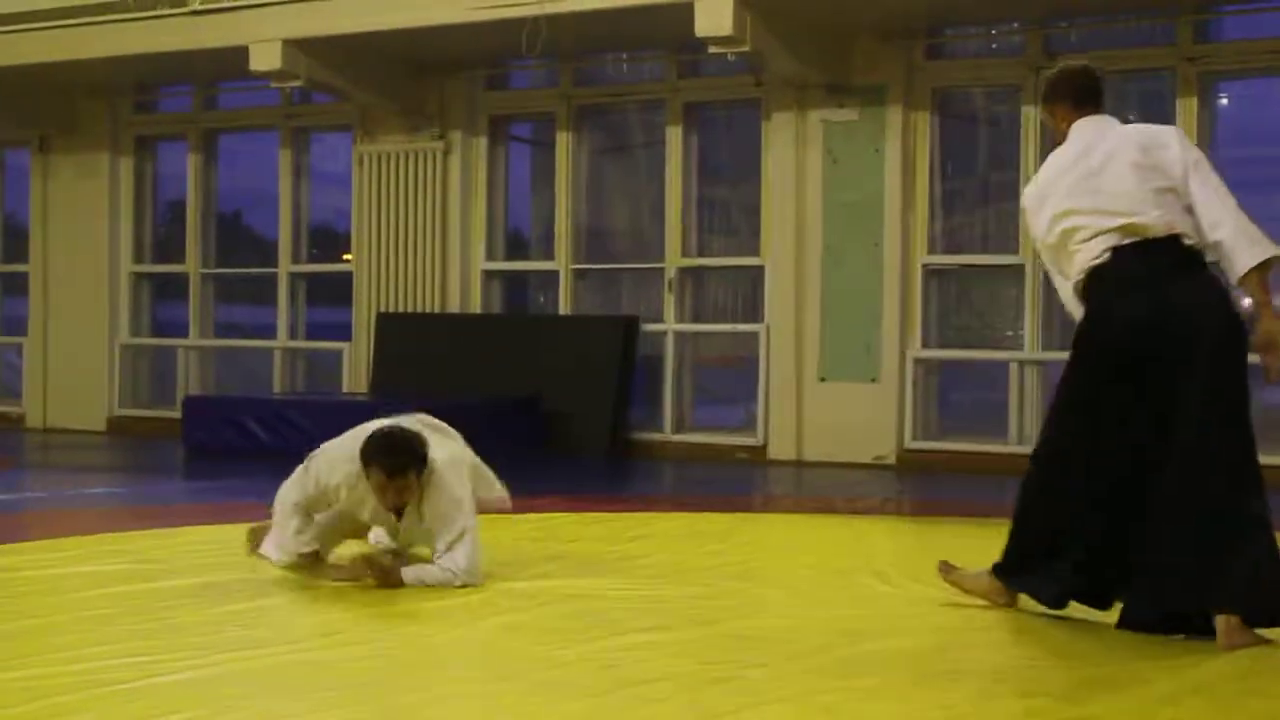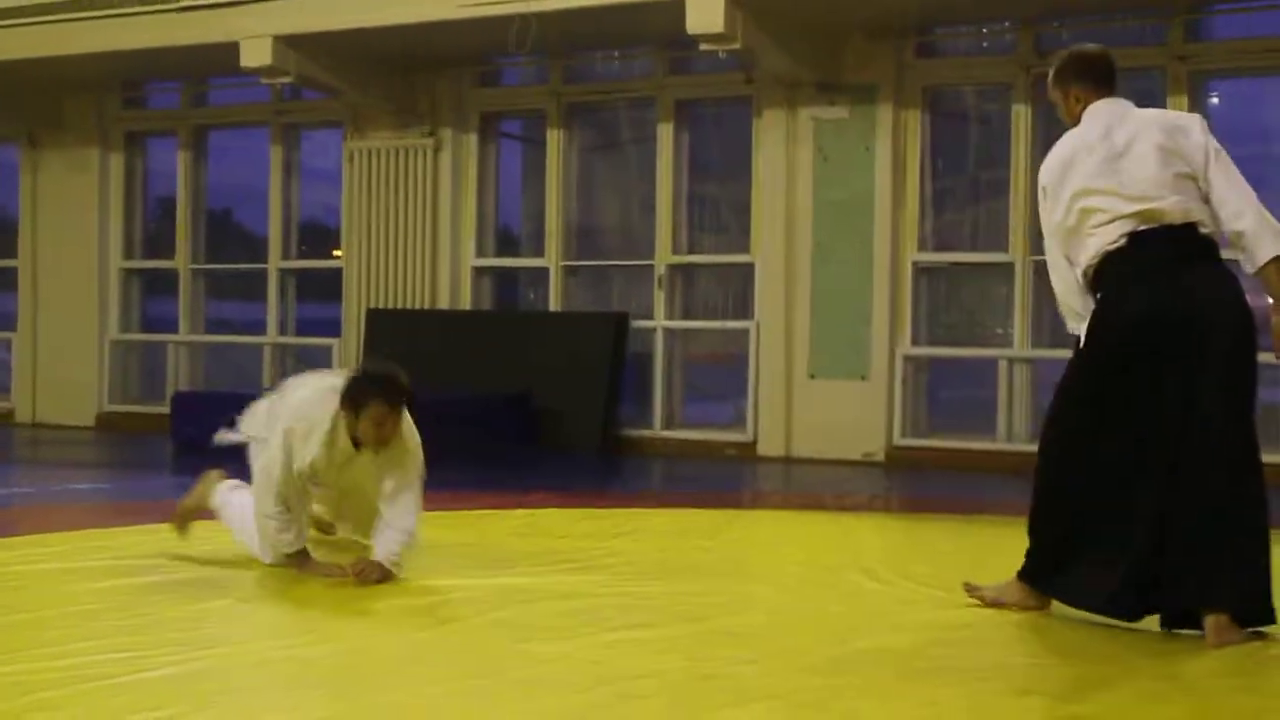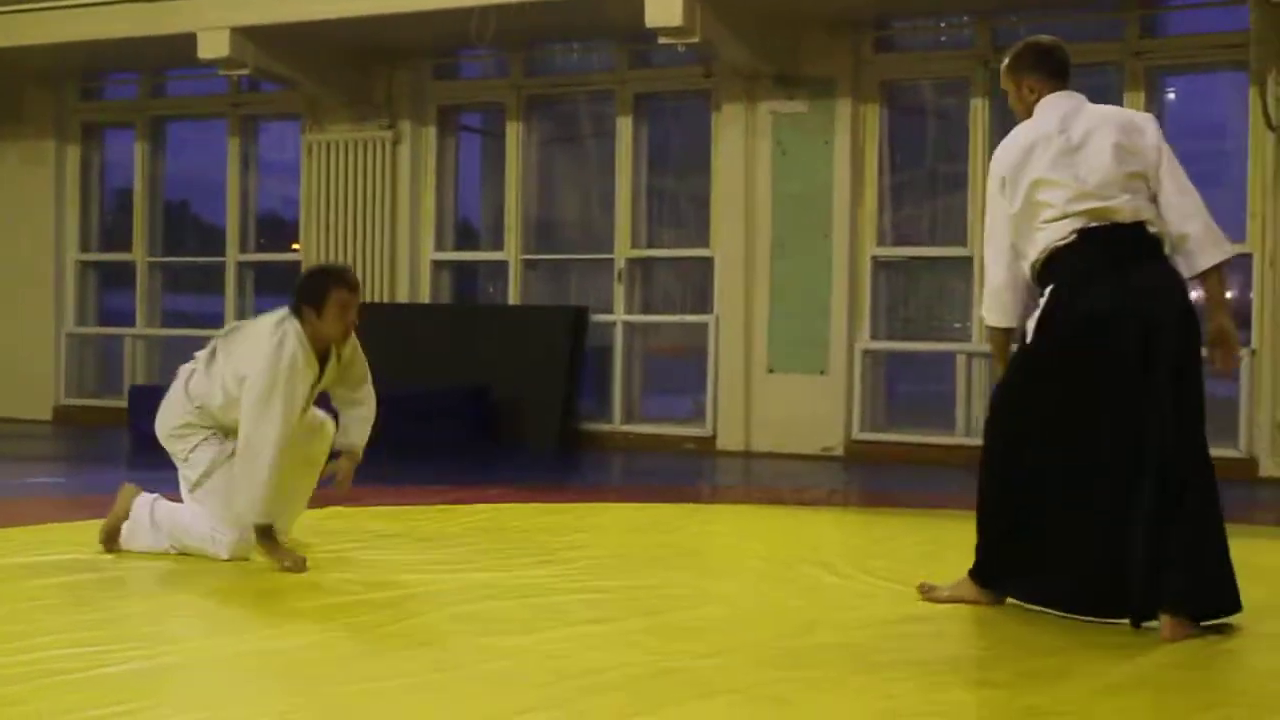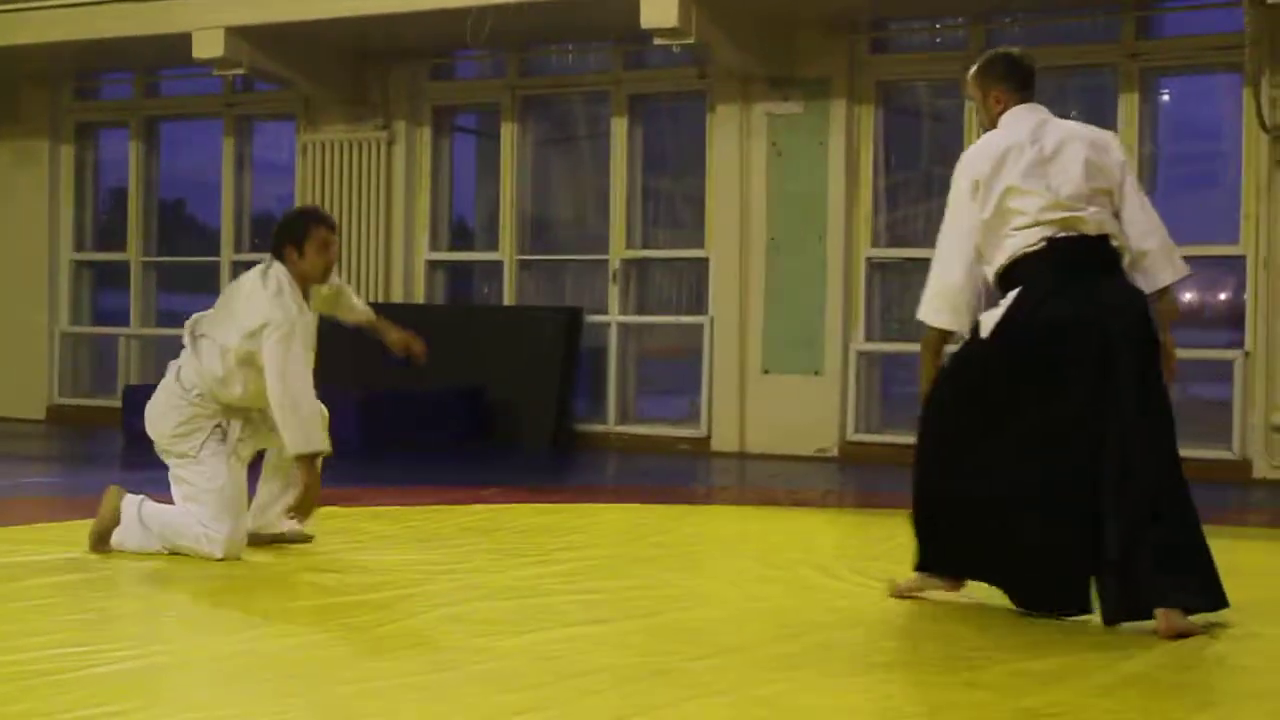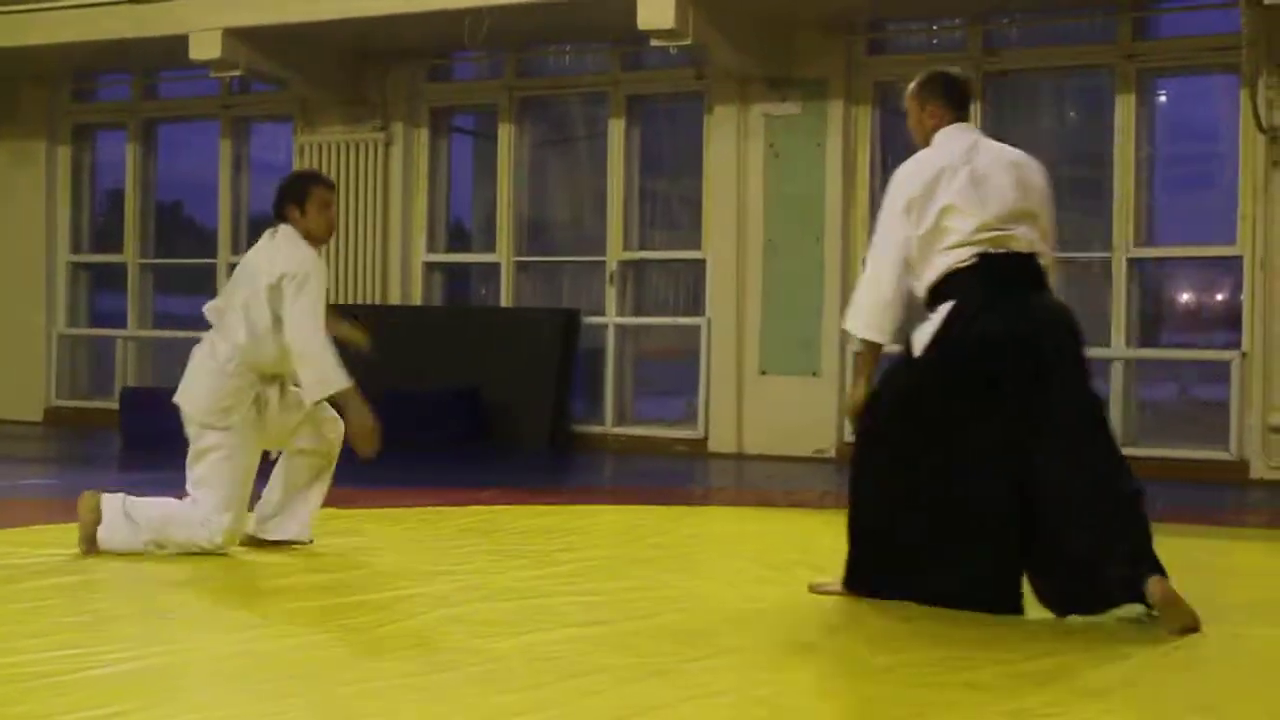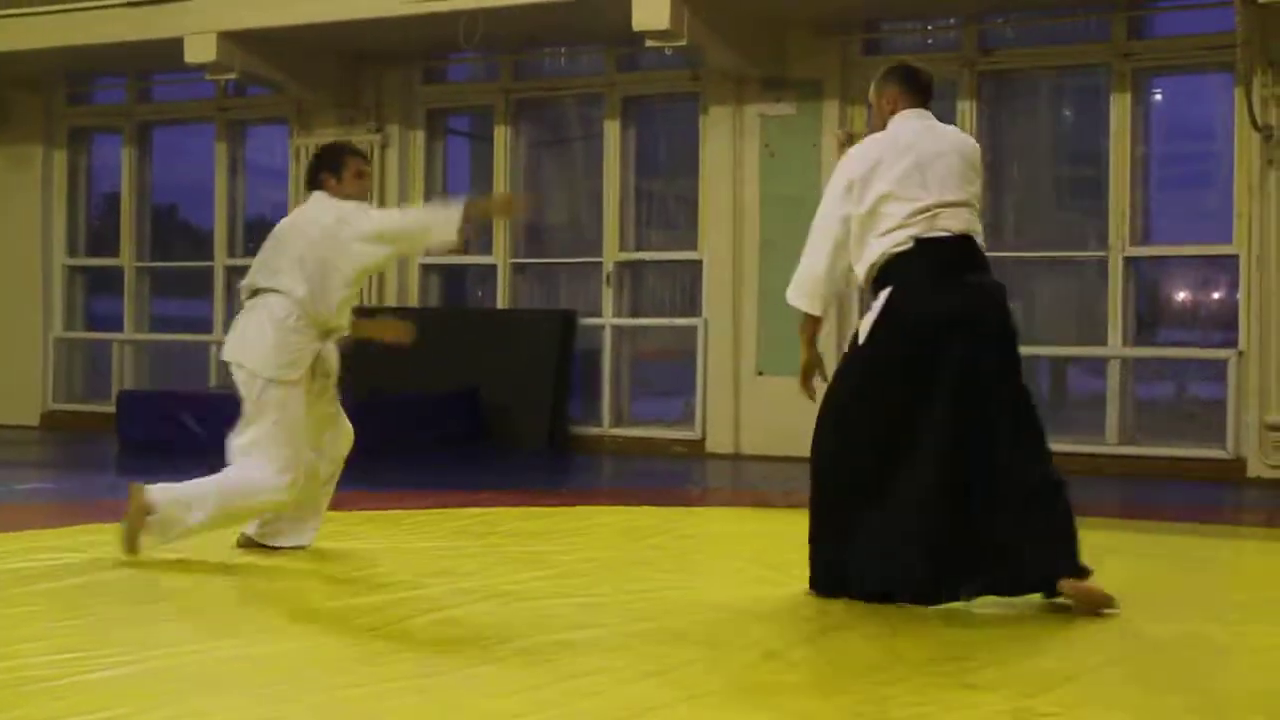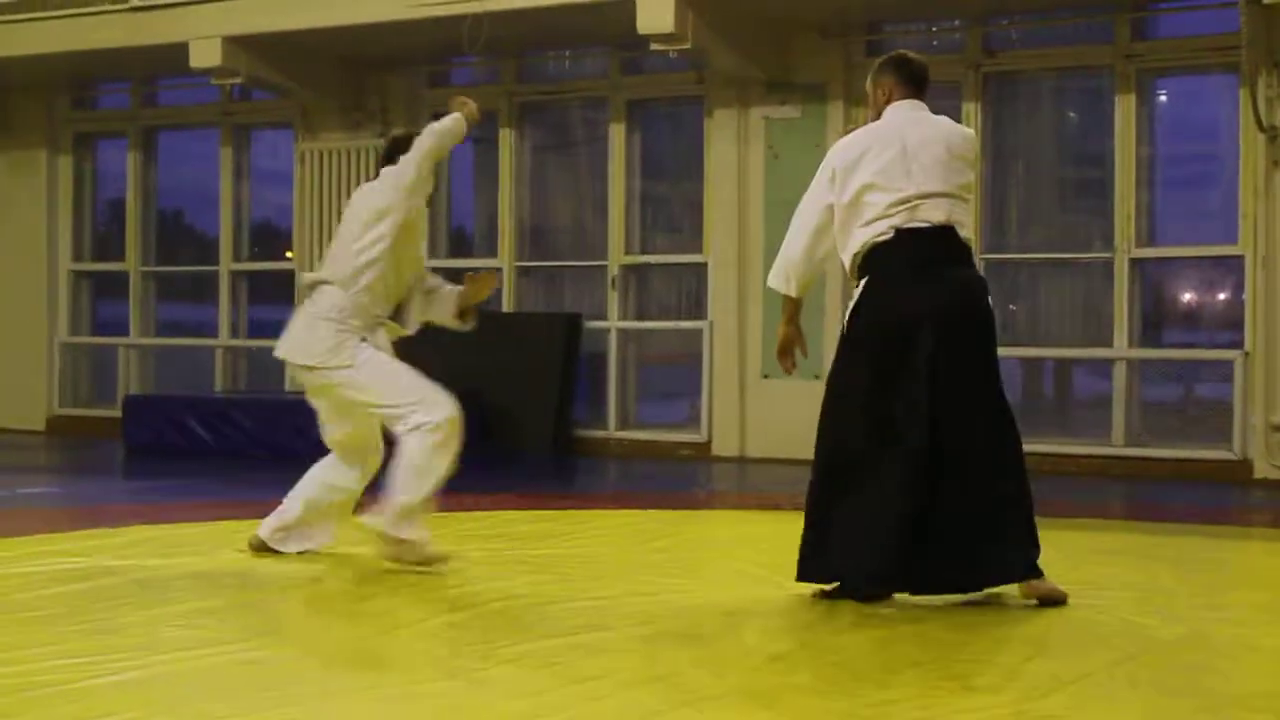
dt=0.2s
person 1, frame 1
left shoulder: (1046, 183)
right shoulder: (1164, 141)
right elbow: (1226, 226)
left wrist: (1098, 327)
left hip: (1117, 309)
right hip: (1194, 298)
left knee: (1075, 449)
right knee: (1212, 454)
left ankle: (1013, 577)
right ankle: (1230, 612)
person 1, frame 2
left shoulder: (1060, 161)
right shoulder: (1184, 128)
left elbow: (1067, 274)
left wrist: (1095, 330)
left hip: (1129, 298)
right hip: (1207, 290)
left knee: (1080, 442)
right knee: (1215, 448)
left ankle: (1038, 582)
right ankle: (1219, 609)
person 1, frame 3
left shoulder: (1014, 149)
right shoulder: (1135, 126)
left elbow: (1003, 260)
right elbow: (1189, 220)
left wrist: (1002, 351)
right wrist: (1217, 312)
left hip: (1079, 296)
right hip: (1153, 288)
left knee: (1022, 434)
right knee: (1164, 443)
left ankle: (991, 578)
right ankle: (1172, 604)
person 1, frame 4
left shoulder: (983, 156)
right shoulder: (1098, 143)
left elbow: (956, 258)
right elbow: (1146, 240)
left wrist: (931, 351)
right wrist: (1164, 328)
left hip: (1039, 304)
right hip: (1113, 299)
left knee: (954, 418)
right knee: (1133, 447)
left ankle: (943, 564)
right ankle: (1165, 599)
person 1, frame 5
left shoulder: (917, 173)
right shoulder: (1024, 165)
left elbow: (885, 268)
left wrist: (862, 373)
left hip: (968, 318)
right hip: (1037, 311)
left knee: (889, 435)
right knee: (1076, 449)
left ankle: (869, 575)
right ankle: (1144, 579)
person 1, frame 6
left shoulder: (864, 156)
right shoulder: (965, 149)
left elbow: (825, 248)
left wrist: (808, 343)
left hip: (908, 300)
right hip: (974, 291)
left knee: (854, 432)
right knee: (1004, 432)
left ankle: (848, 572)
right ankle: (1062, 571)
person 1, frame 7
left shoulder: (852, 148)
right shoulder: (961, 140)
left elbow: (807, 232)
left wrist: (789, 318)
left hip: (890, 289)
right hip: (955, 284)
left knee: (863, 430)
right knee: (978, 427)
left ankle: (862, 571)
right ankle: (1018, 568)
person 2, frame 1
left shoulder: (446, 491)
right shoulder: (345, 458)
left elbow: (463, 570)
right elbow: (292, 501)
left wrist: (398, 575)
right wrist: (320, 567)
person 2, frame 2
left shoulder: (403, 438)
right shoulder: (302, 425)
left elbow: (401, 515)
right elbow: (270, 499)
left wrist: (381, 564)
right wrist: (305, 562)
right ankle: (216, 493)
person 2, frame 3
left shoulder: (338, 340)
right shoulder: (277, 359)
left elbow: (357, 396)
right elbow: (259, 453)
left wrist: (349, 459)
right wrist: (268, 542)
right hip: (195, 420)
right knee: (230, 541)
right ankle: (137, 510)
person 2, frame 4
left shoulder: (282, 277)
right shoulder: (283, 310)
left elbow: (334, 294)
right elbow: (291, 393)
left wrist: (385, 328)
right wrist: (310, 471)
left hip: (228, 397)
right hip: (191, 414)
left knee: (313, 416)
right knee: (224, 539)
left ankle: (267, 524)
right ankle: (126, 512)
person 2, frame 5
left shoulder: (279, 246)
right shoulder: (300, 262)
right elbow: (308, 340)
left wrist: (333, 323)
right wrist: (354, 404)
left hip: (249, 385)
right hip: (229, 390)
left knee: (325, 431)
right knee: (214, 527)
left ankle: (269, 528)
right ankle: (104, 513)
person 2, frame 6
left shoulder: (318, 223)
right shoulder: (338, 217)
right elbow: (403, 226)
left wrist: (364, 327)
right wrist: (478, 209)
left hip: (272, 344)
right hip: (276, 350)
left knee: (333, 438)
right knee: (274, 479)
left ankle: (272, 533)
right ankle: (155, 502)
person 2, frame 7
left shoulder: (401, 232)
right shoulder: (386, 195)
left elbow: (420, 293)
right elbow: (428, 148)
left wrist: (465, 297)
right wrist: (462, 116)
left hip: (342, 340)
right hip: (332, 339)
left knee: (357, 455)
right knee: (438, 417)
left ankle: (276, 537)
right ankle: (400, 531)
